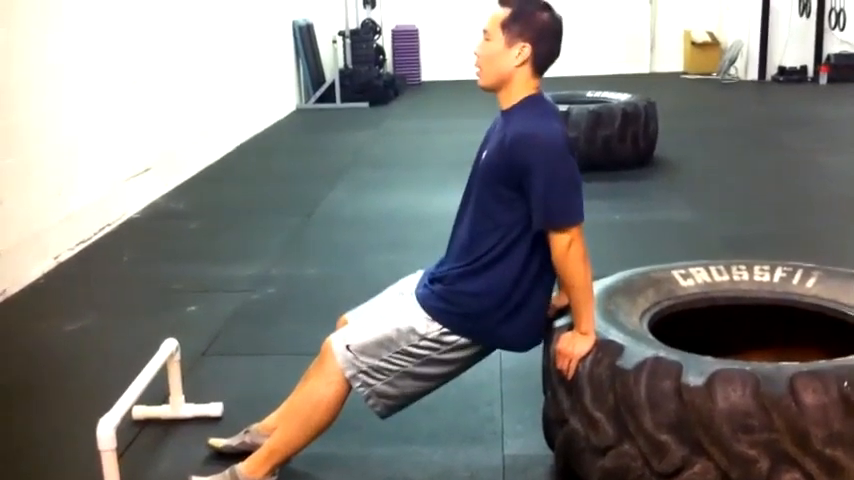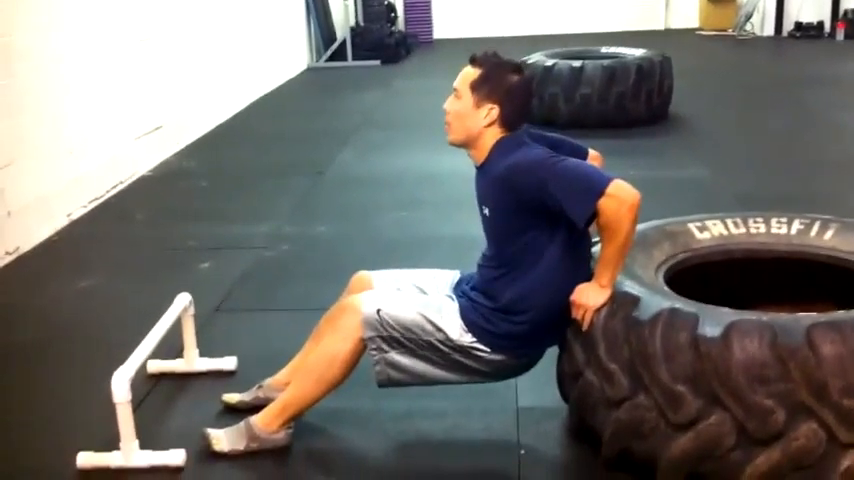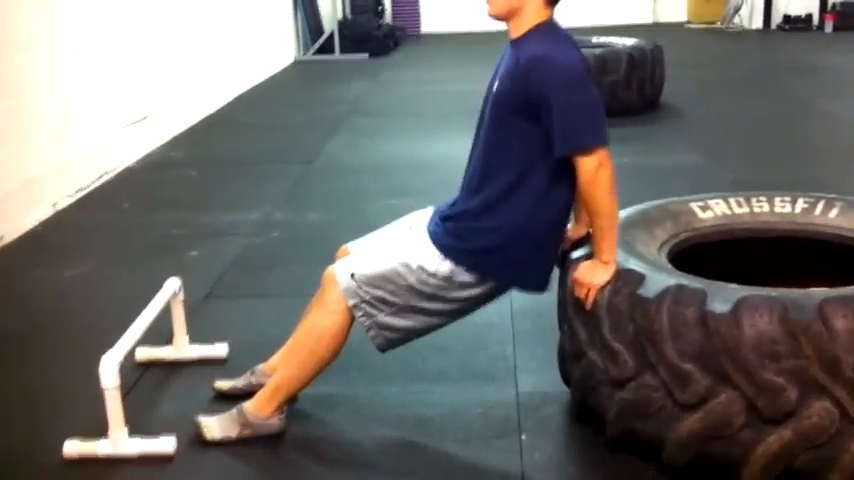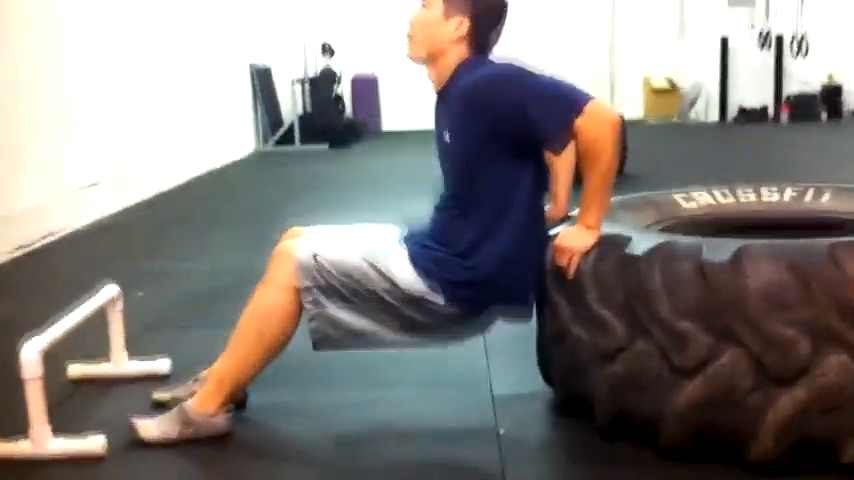
dt=1s
person 1, frame 1
left shoulder: (537, 137)
right shoulder: (518, 120)
left elbow: (565, 237)
right elbow: (552, 226)
left wrist: (583, 331)
right wrist: (560, 295)
left hip: (466, 310)
right hip: (450, 283)
left knee: (340, 356)
right knee: (348, 330)
right ankle: (267, 433)
person 1, frame 2
left shoulder: (521, 168)
right shoulder: (512, 151)
left elbow: (624, 200)
right elbow: (592, 160)
left wrist: (601, 284)
right wrist: (569, 256)
left hip: (498, 330)
right hip: (482, 294)
left knee: (358, 312)
right knee: (362, 285)
left ankle: (267, 425)
right ankle: (279, 387)
person 1, frame 3
left shoulder: (552, 62)
right shoulder: (528, 49)
left elbow: (593, 162)
right elbow: (577, 150)
left wrist: (604, 259)
right wrist: (578, 226)
left hip: (479, 250)
right hip: (460, 222)
left knee: (341, 284)
right knee: (348, 258)
left ankle: (261, 410)
right ankle: (275, 371)
person 1, frame 4
left shoulder: (488, 88)
right shoulder: (461, 89)
left elbow: (601, 121)
right elbow: (556, 129)
left wrist: (587, 226)
right wrist: (556, 213)
left hip: (453, 284)
right hip: (440, 256)
left knee: (293, 263)
right knee: (298, 243)
left ankle: (204, 408)
right ankle: (220, 379)
